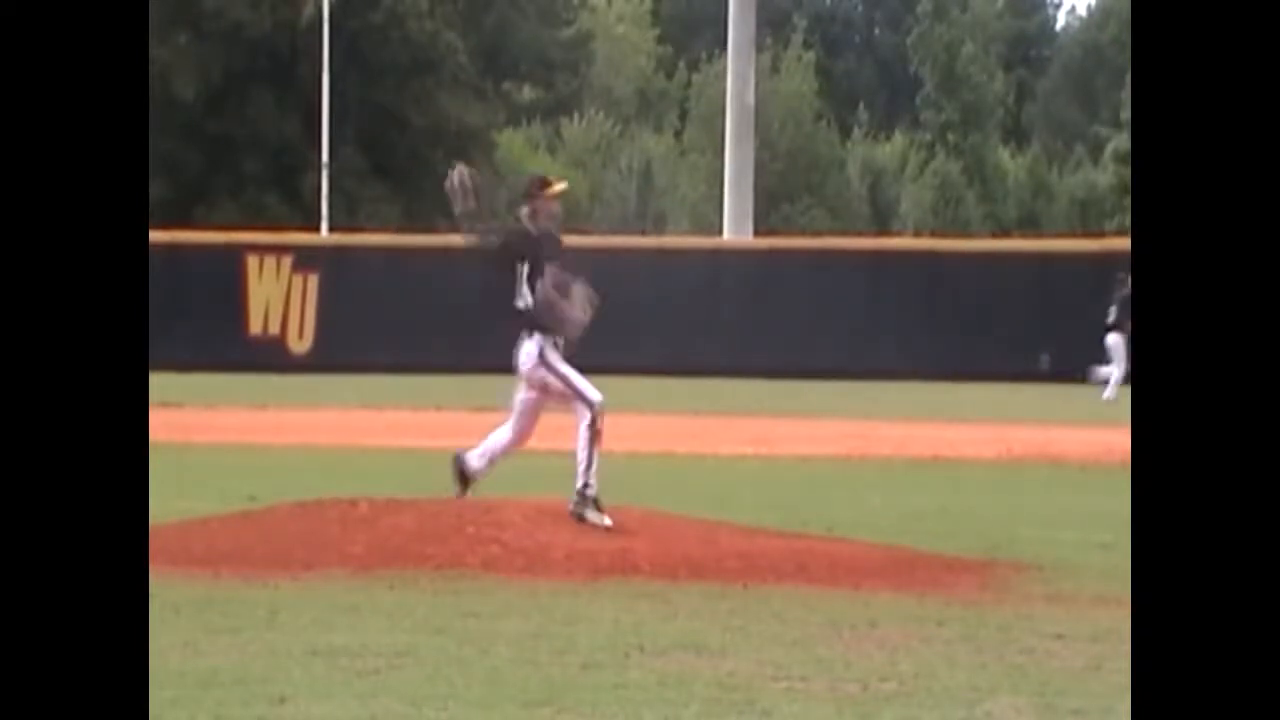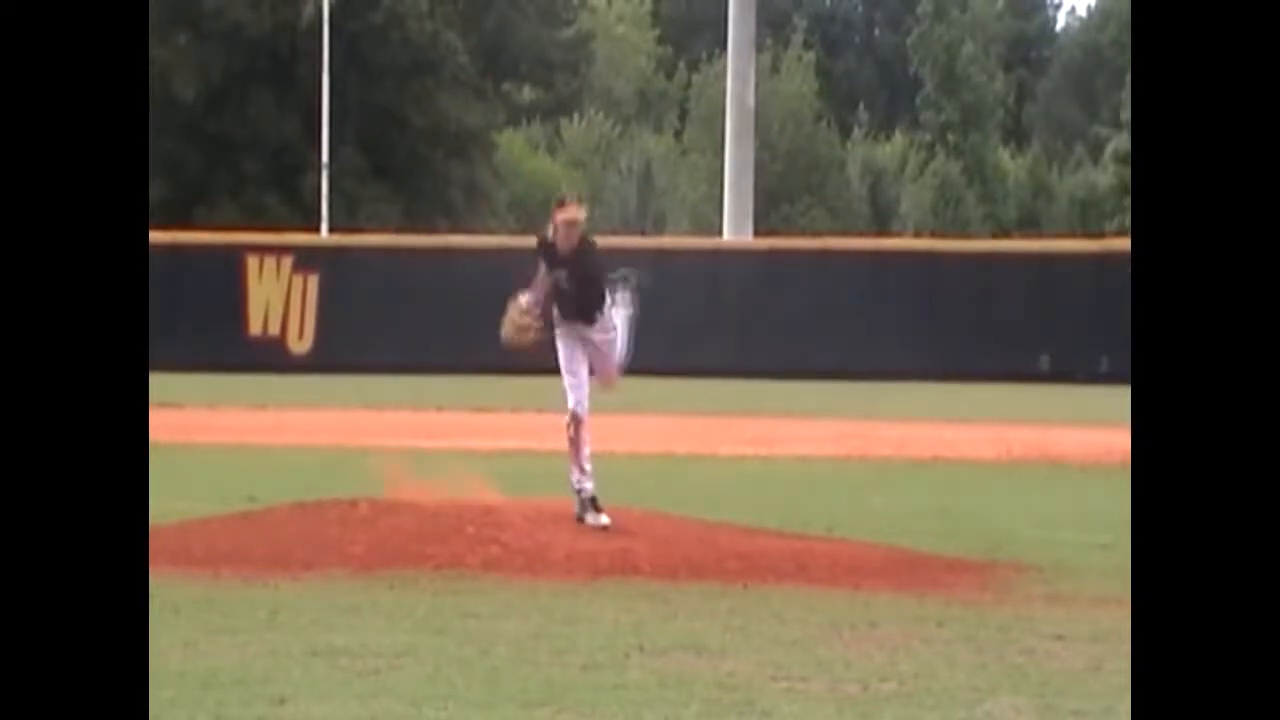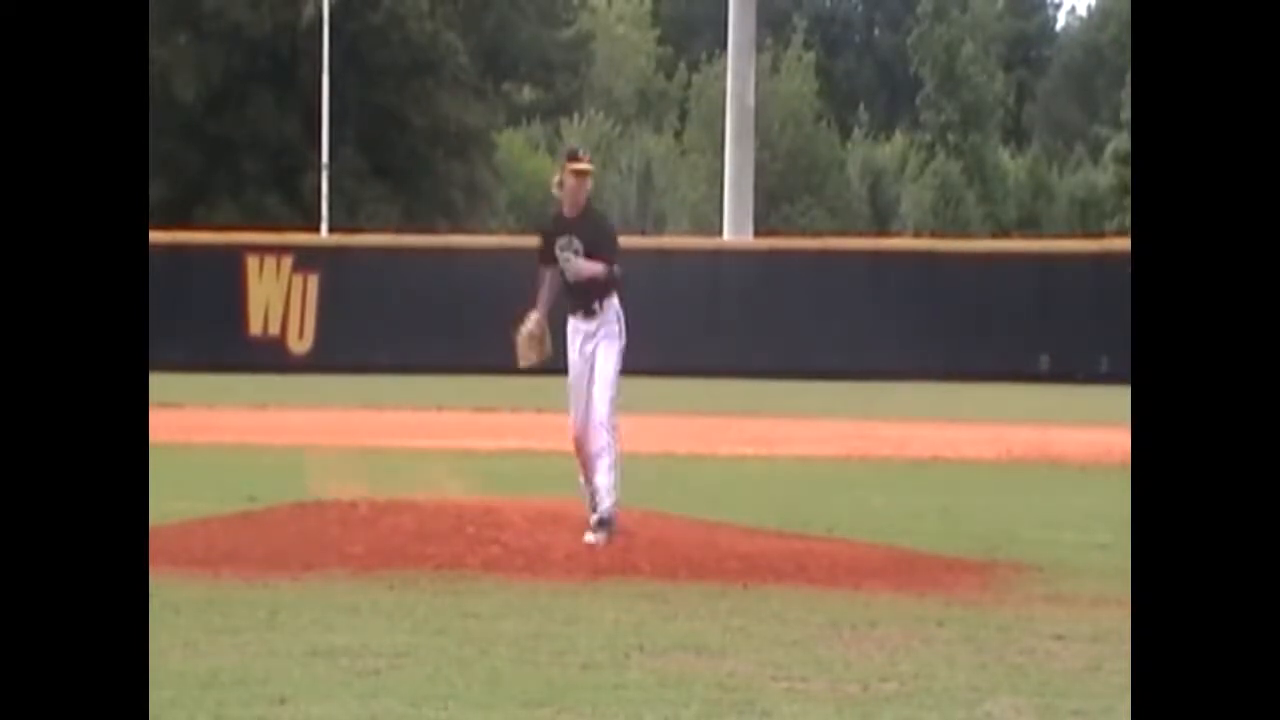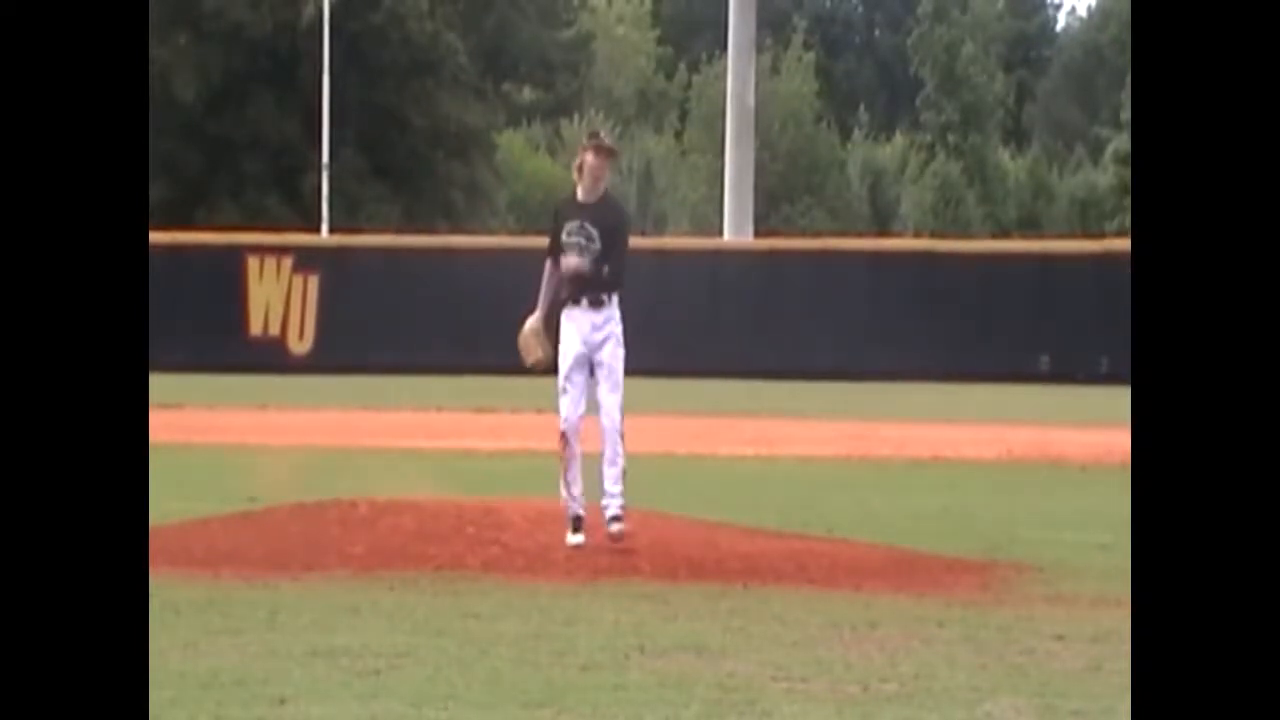
dt=0.4s
person 1, frame 1
left shoulder: (518, 239)
right shoulder: (543, 243)
left elbow: (489, 242)
left hip: (534, 349)
right hip: (540, 350)
left knee: (518, 431)
right knee: (591, 405)
left ankle: (469, 465)
right ankle: (585, 497)
person 1, frame 2
left shoulder: (590, 260)
right shoulder: (546, 242)
left elbow: (586, 312)
right wrist: (534, 294)
left hip: (598, 323)
right hip: (568, 326)
left knee: (610, 376)
right knee: (578, 407)
right ankle: (585, 496)
person 1, frame 3
left shoulder: (598, 222)
right shoulder: (553, 225)
left elbow: (614, 271)
left wrist: (592, 269)
right wrist: (539, 312)
left hip: (605, 320)
right hip: (575, 323)
left knee: (600, 415)
right knee: (579, 426)
left ankle: (606, 512)
right ankle: (593, 501)
person 1, frame 4
left shoulder: (614, 213)
right shoulder: (563, 208)
left elbow: (617, 271)
left wrist: (582, 266)
right wrist: (541, 308)
left hip: (606, 316)
right hip: (571, 316)
left knee: (611, 414)
right knee: (569, 419)
left ankle: (614, 508)
right ankle: (575, 513)
